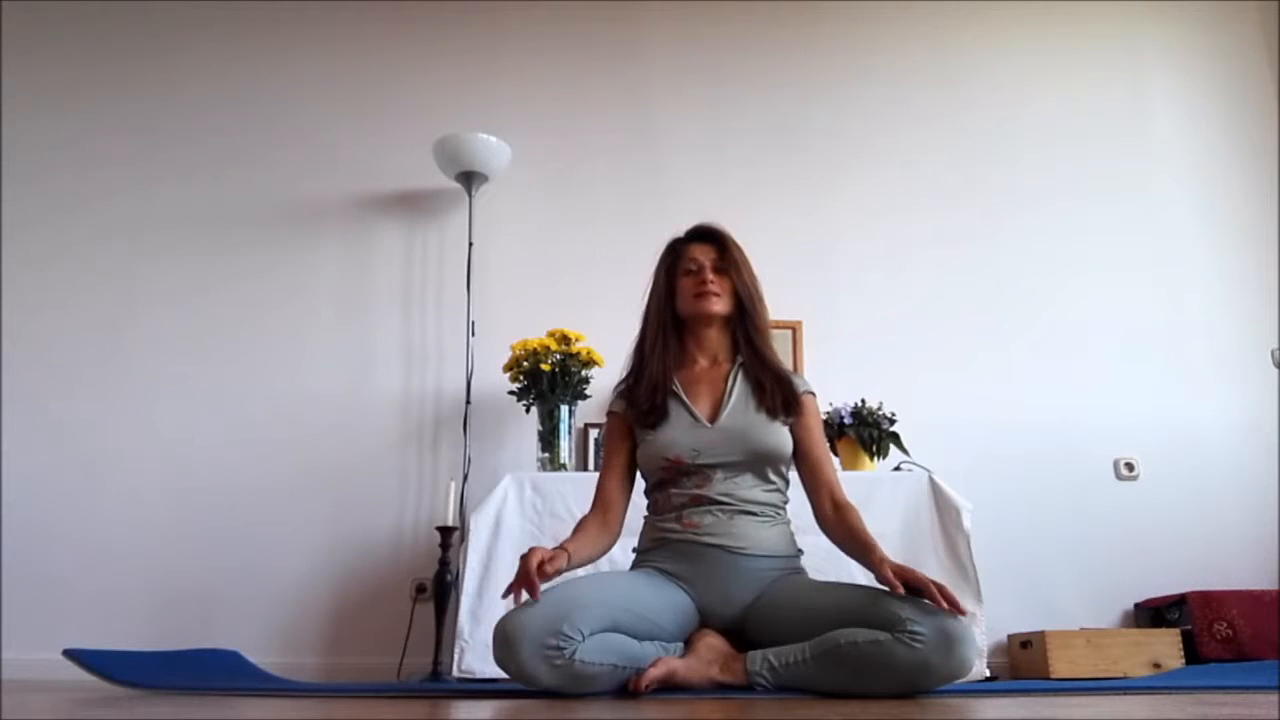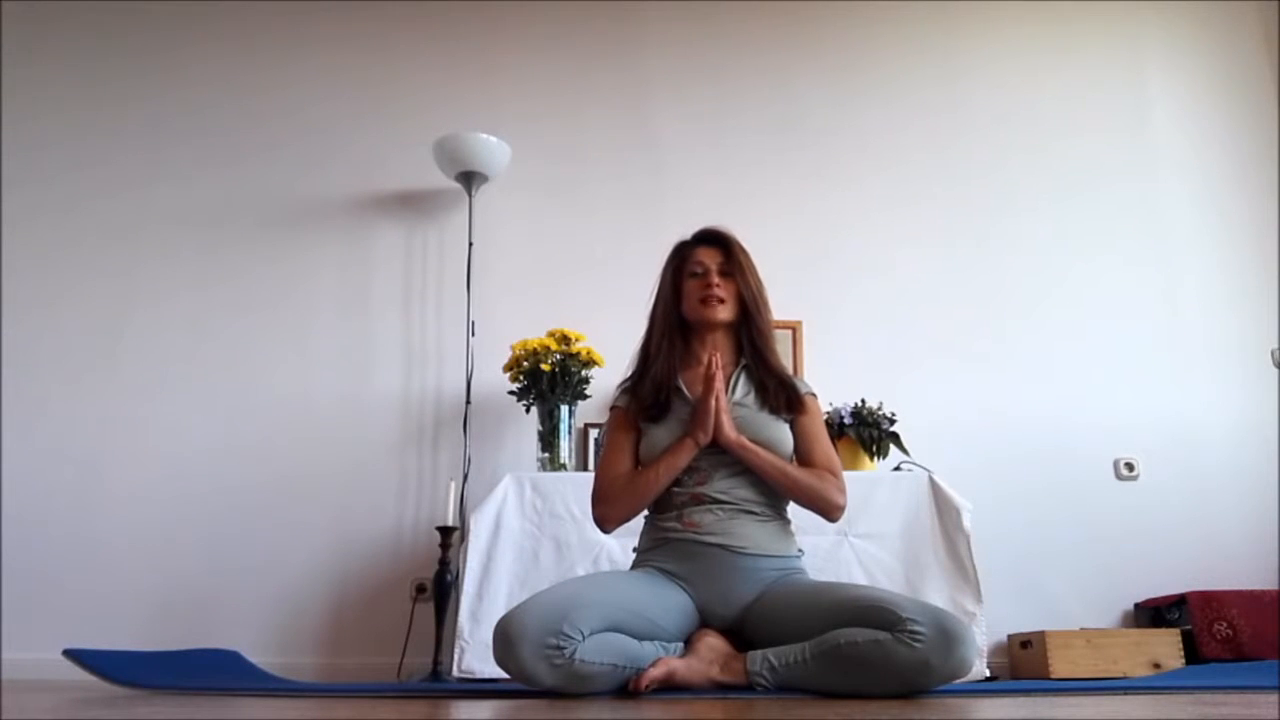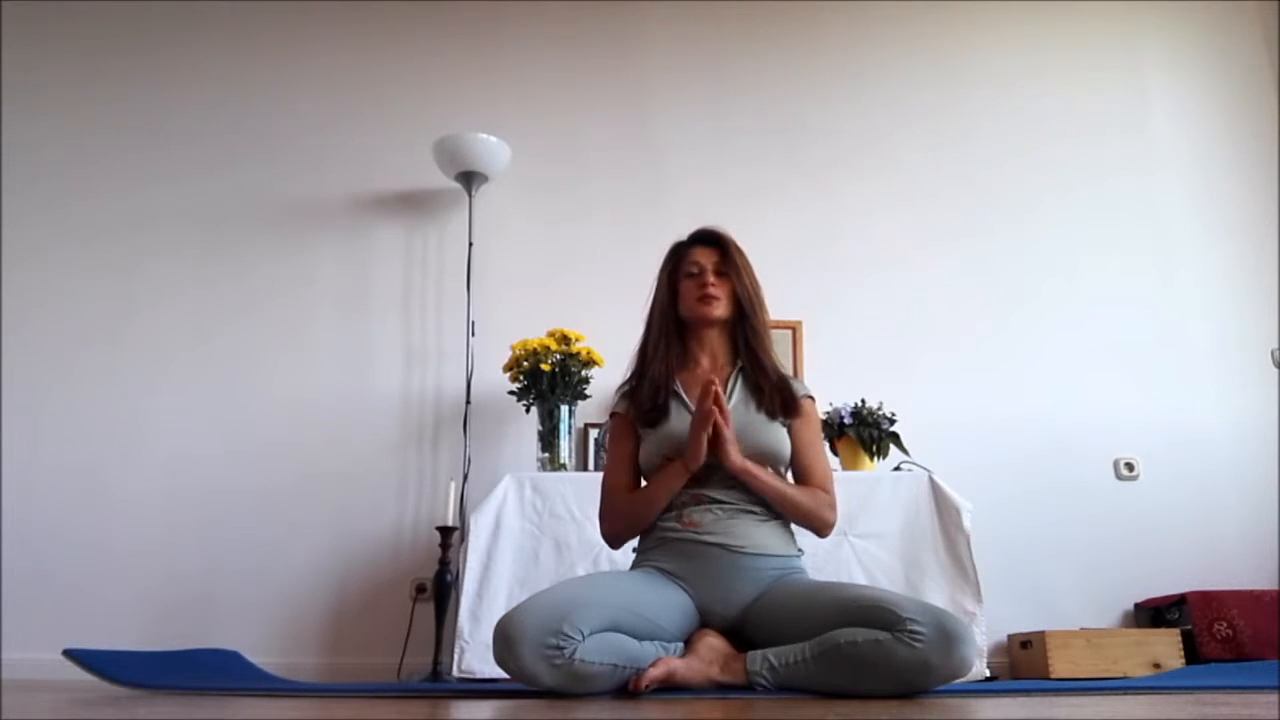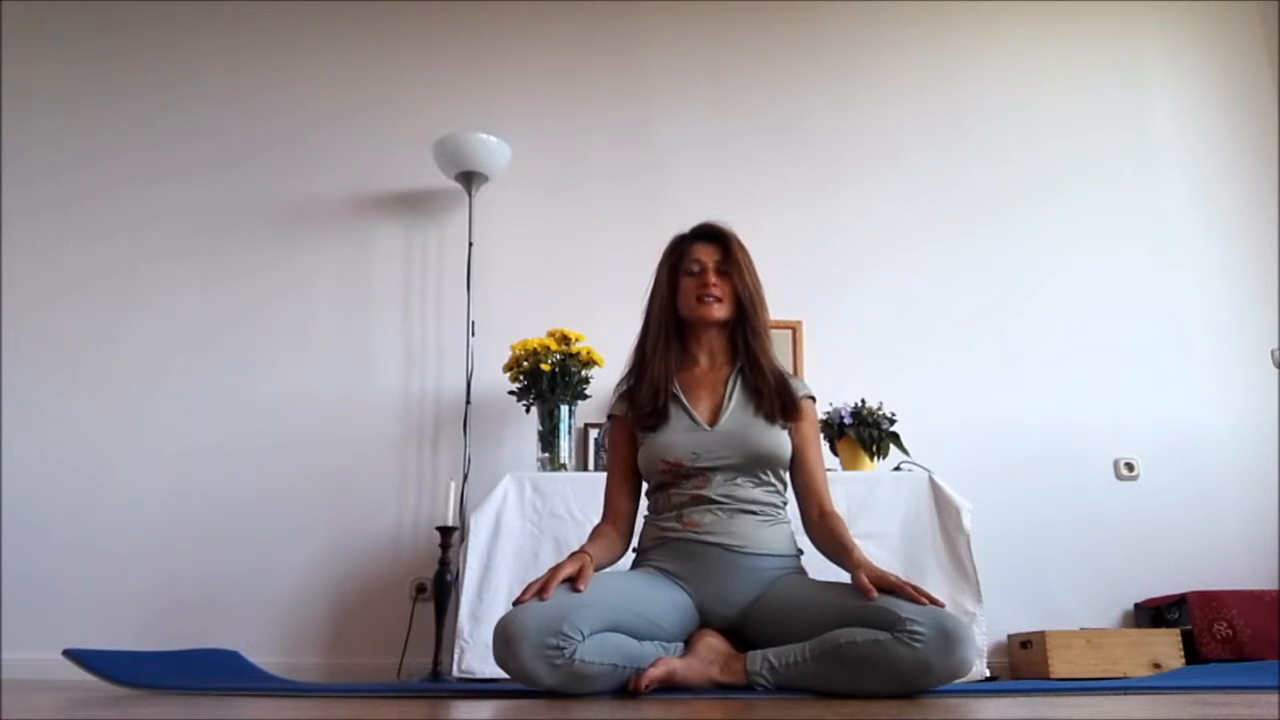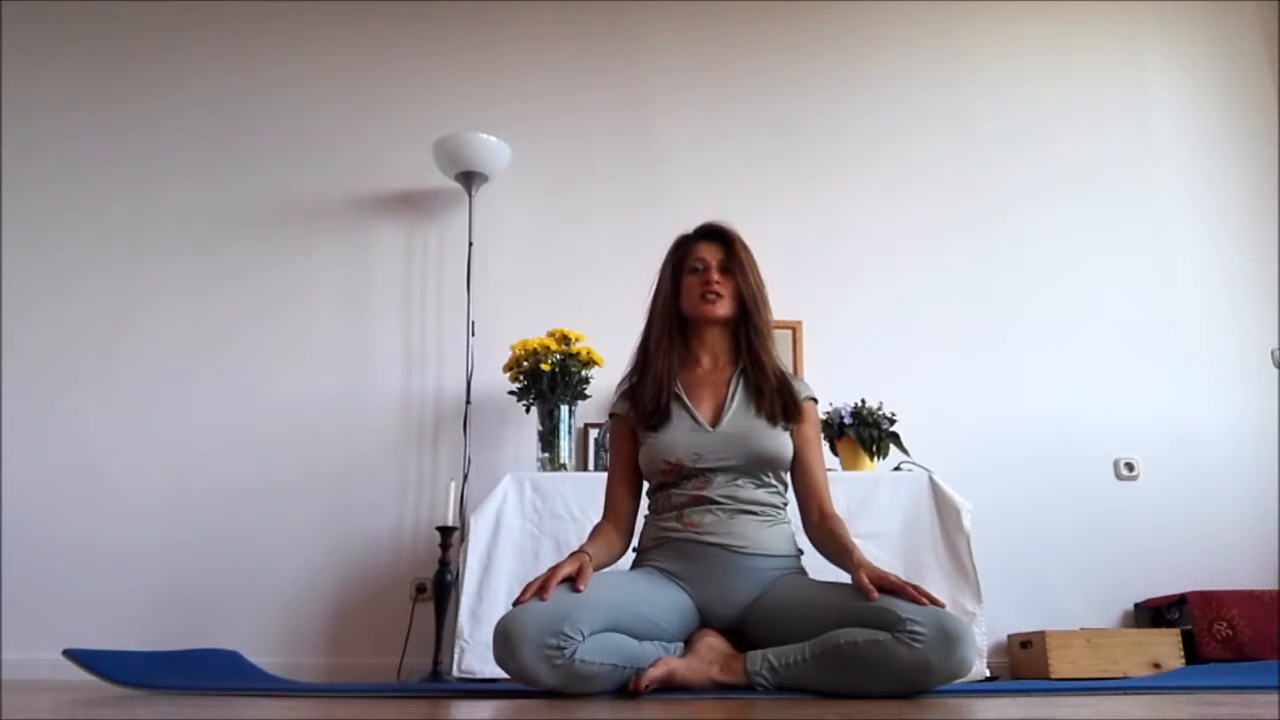
dt=1s
person 1, frame 1
left shoulder: (786, 388)
right shoulder: (635, 398)
left elbow: (830, 502)
right elbow: (606, 515)
left wrist: (879, 561)
right wrist: (559, 556)
left hip: (771, 579)
right hip: (667, 577)
left knee: (944, 644)
right knee: (524, 640)
left ankle: (729, 665)
right ankle: (719, 658)
person 1, frame 2
left shoulder: (787, 391)
right shoulder: (639, 396)
left elbow: (832, 500)
right elbow: (607, 511)
left wrist: (735, 438)
right wrist: (693, 437)
left hip: (771, 578)
right hip: (666, 577)
left knee: (945, 643)
right knee: (523, 638)
left ankle: (730, 664)
right ankle: (711, 655)
person 1, frame 3
left shoulder: (786, 393)
right shoulder: (638, 399)
left elbow: (824, 514)
right elbow: (614, 527)
left wrist: (739, 462)
right wrist: (686, 460)
left hip: (771, 579)
right hip: (666, 577)
left knee: (945, 643)
right knee: (522, 638)
left ankle: (727, 664)
right ankle: (706, 653)
person 1, frame 4
left shoulder: (786, 392)
right shoulder: (636, 399)
left elbow: (819, 512)
right elbow: (617, 522)
left wrist: (858, 562)
right wrist: (585, 557)
left hip: (771, 579)
right hip: (667, 578)
left knee: (945, 644)
right knee: (522, 639)
left ankle: (731, 665)
right ankle: (710, 657)
person 1, frame 5
left shoulder: (787, 392)
right shoulder: (639, 397)
left elbow: (819, 514)
right elbow: (617, 521)
left wrist: (858, 562)
right wrist: (583, 556)
left hip: (772, 580)
right hip: (667, 578)
left knee: (944, 643)
right knee: (522, 638)
left ankle: (733, 665)
right ankle: (704, 656)
